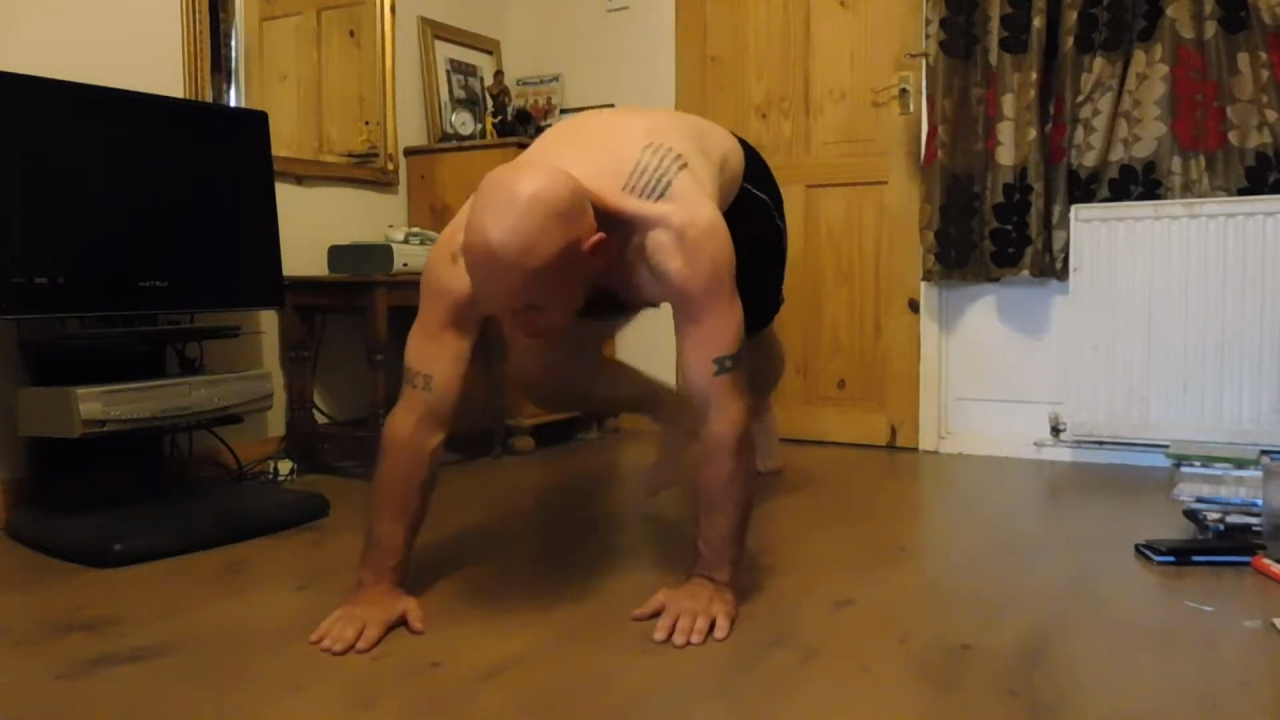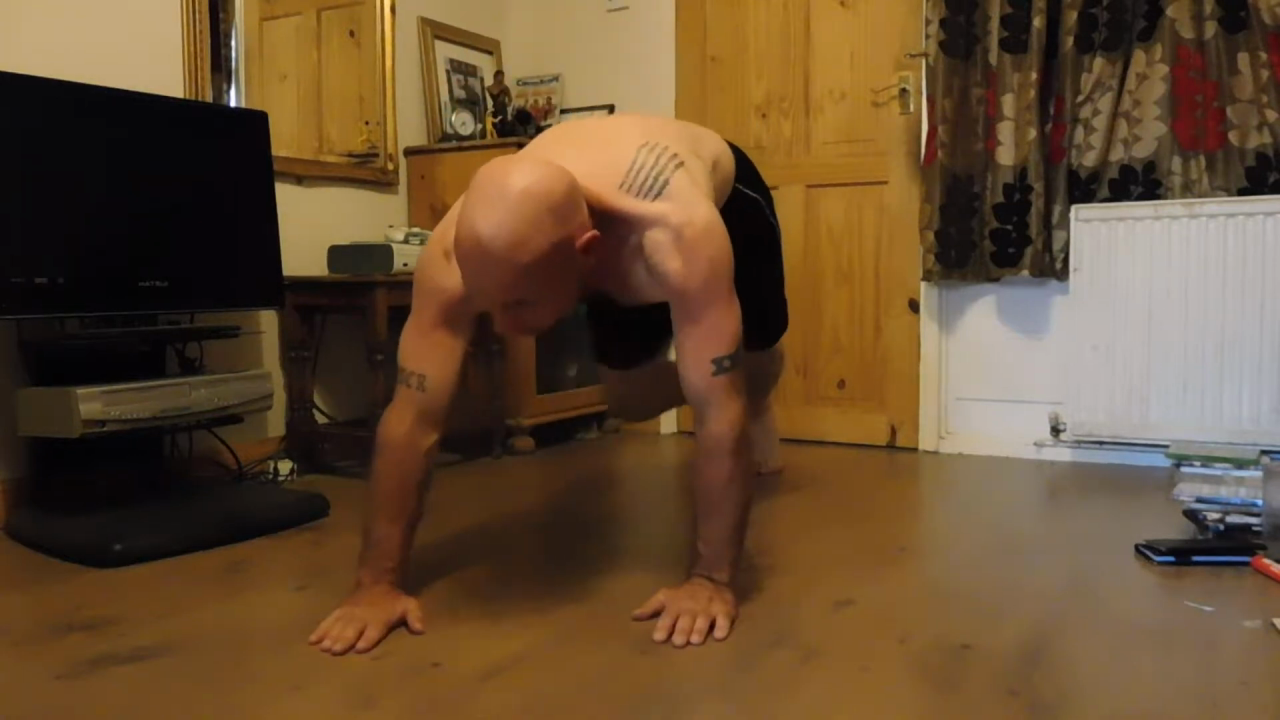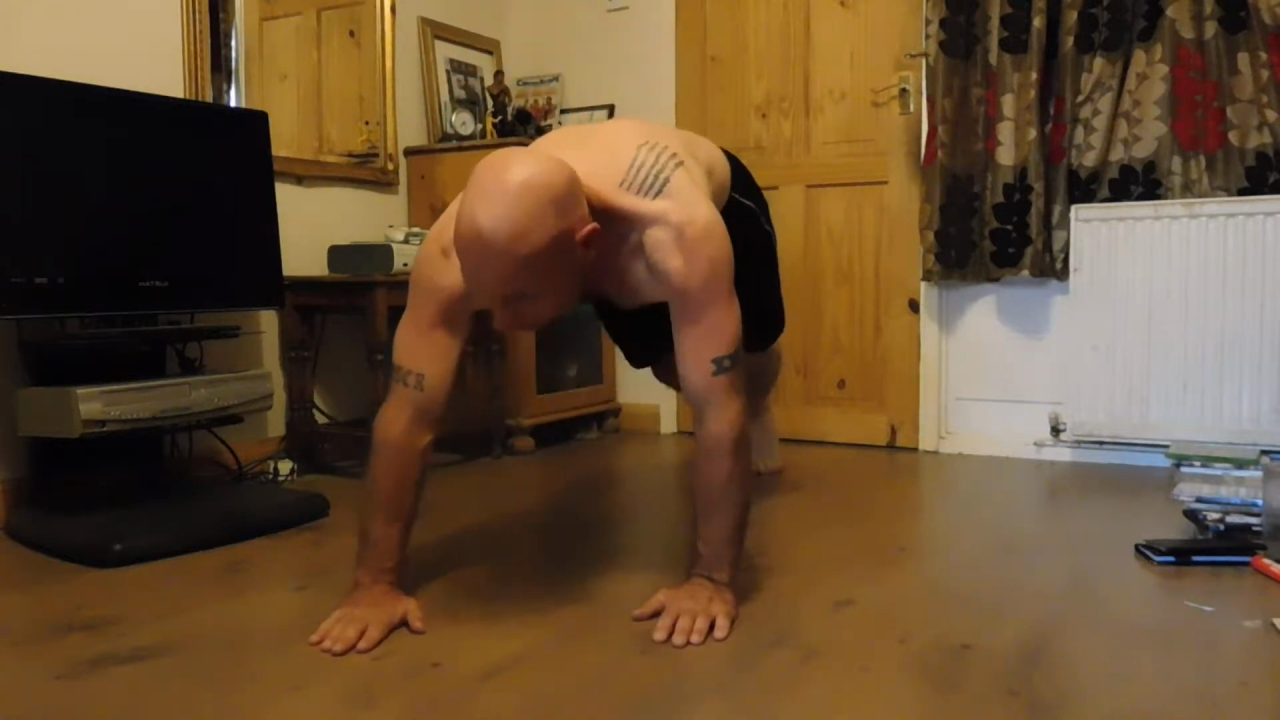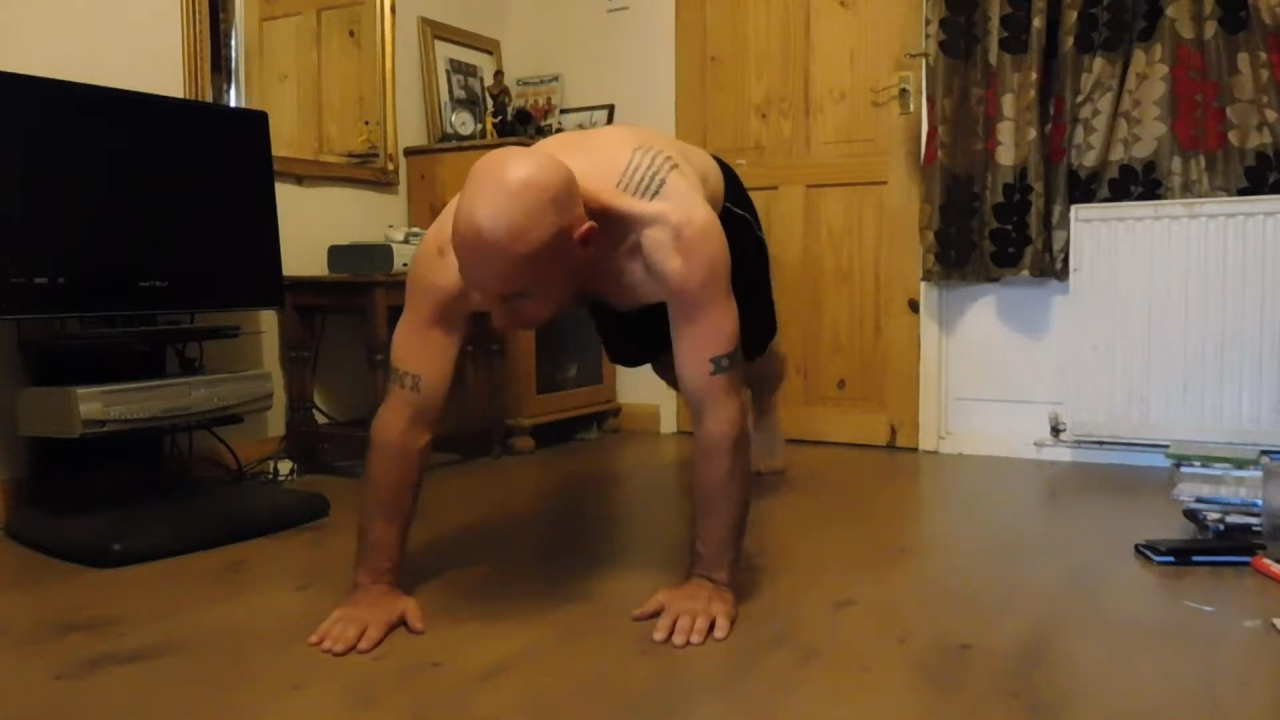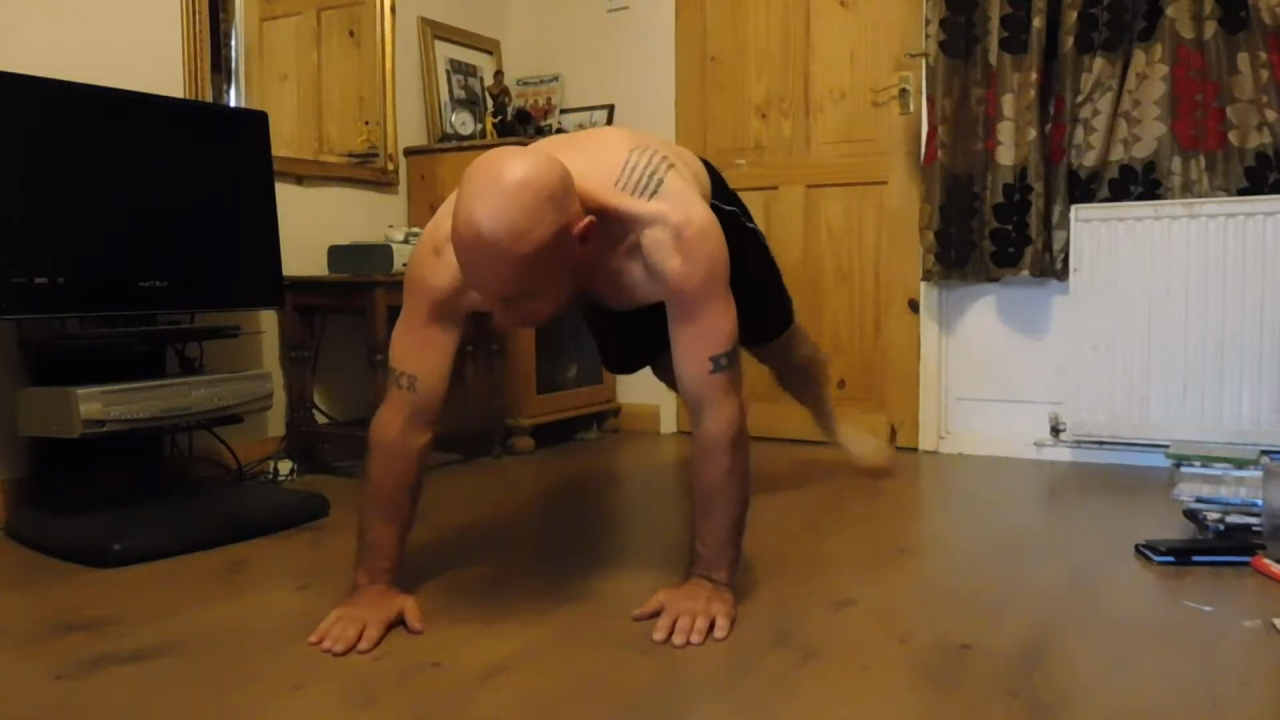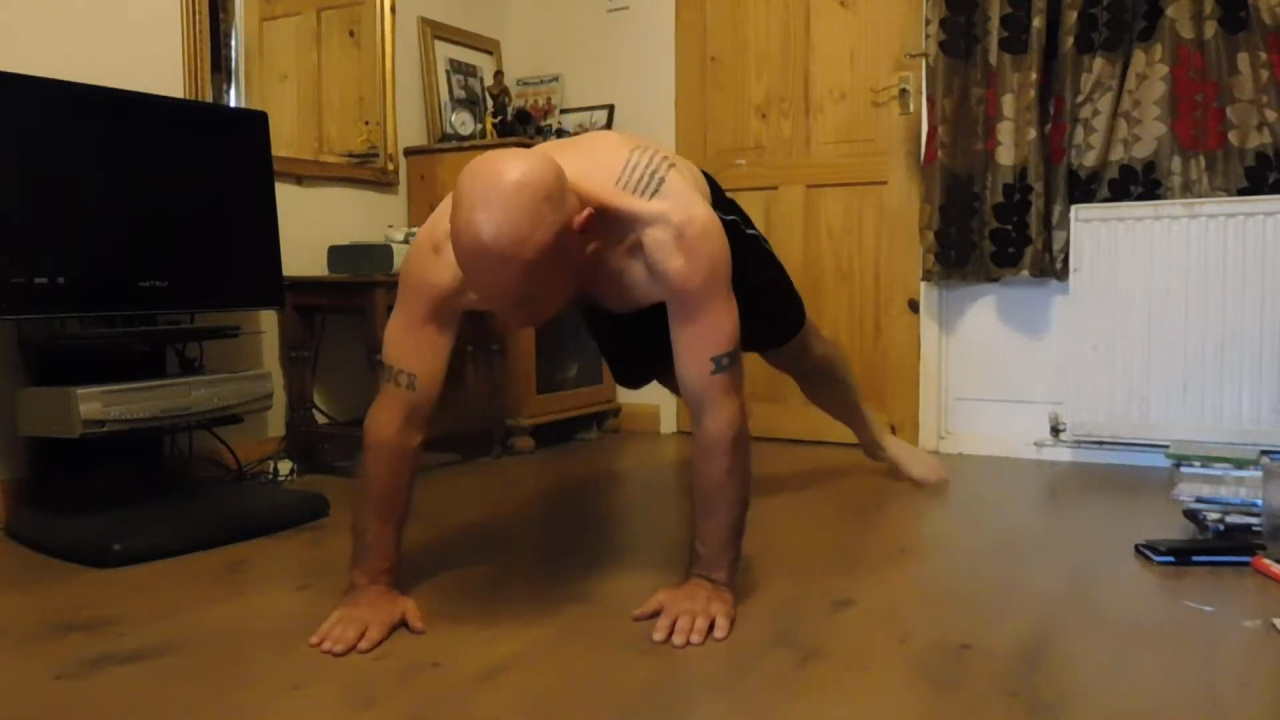
dt=0.2s
person 1, frame 1
left shoulder: (681, 234)
right shoulder: (466, 253)
left elbow: (722, 414)
right elbow: (417, 419)
left wrist: (712, 579)
right wrist: (378, 581)
left hip: (732, 187)
left knee: (750, 340)
right knee: (541, 374)
left ankle: (761, 416)
right ankle: (668, 414)
person 1, frame 2
left shoulder: (676, 233)
right shoulder: (460, 249)
left elbow: (721, 413)
right elbow: (412, 418)
left wrist: (711, 578)
right wrist: (376, 581)
left hip: (724, 193)
left knee: (755, 345)
right knee: (628, 399)
left ankle: (759, 414)
person 1, frame 3
left shoulder: (679, 231)
right shoulder: (455, 248)
left elbow: (719, 413)
right elbow: (407, 416)
left wrist: (711, 578)
right wrist: (375, 581)
left hip: (721, 198)
left knee: (752, 351)
right knee: (675, 373)
left ankle: (759, 413)
person 1, frame 4
left shoulder: (676, 234)
right shoulder: (452, 249)
left elbow: (715, 413)
right elbow: (405, 418)
left wrist: (711, 578)
right wrist: (374, 581)
left hip: (715, 205)
left knee: (750, 357)
right knee: (673, 369)
left ankle: (765, 414)
person 1, frame 5
left shoulder: (675, 232)
right shoulder: (449, 249)
left elbow: (716, 409)
right elbow: (405, 416)
left wrist: (710, 579)
right wrist: (374, 581)
left hip: (703, 204)
left knee: (774, 344)
right knee: (673, 371)
left ankle: (832, 422)
person 1, frame 6
left shoulder: (677, 231)
right shoulder: (445, 250)
left elbow: (717, 411)
right elbow: (397, 415)
left wrist: (710, 578)
right wrist: (371, 581)
left knee: (795, 348)
right knee: (675, 378)
left ankle: (875, 437)
